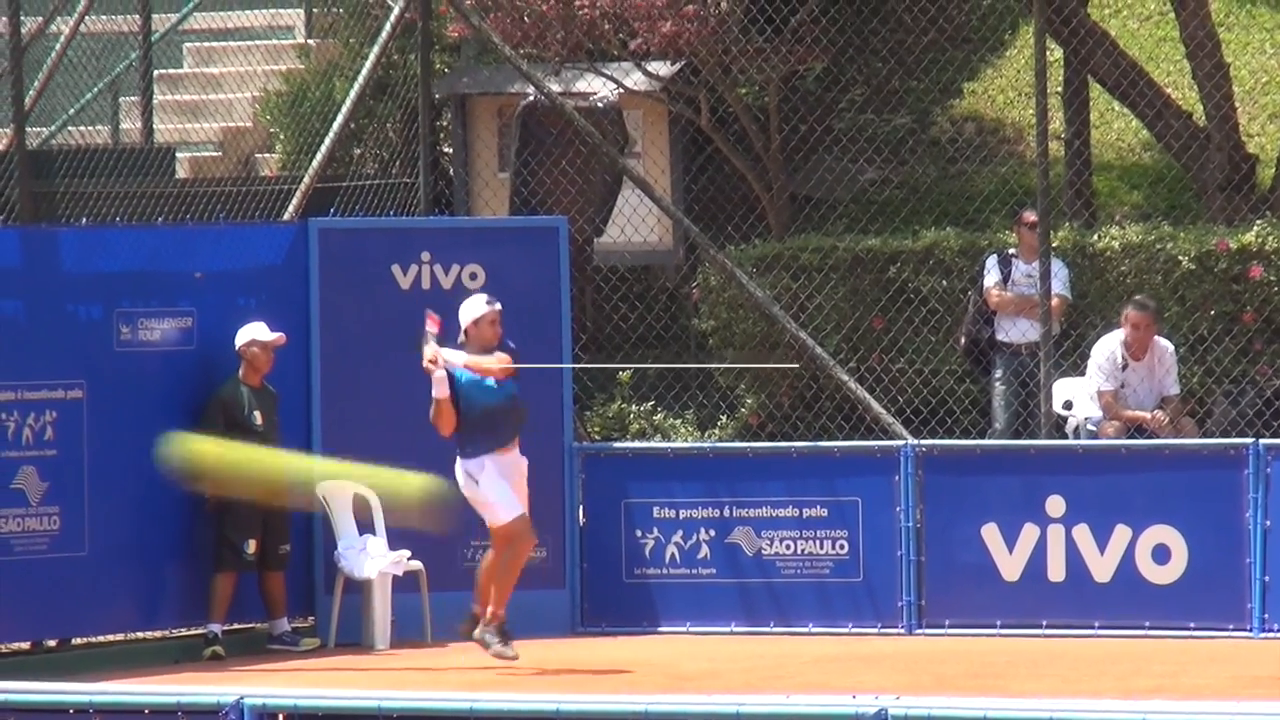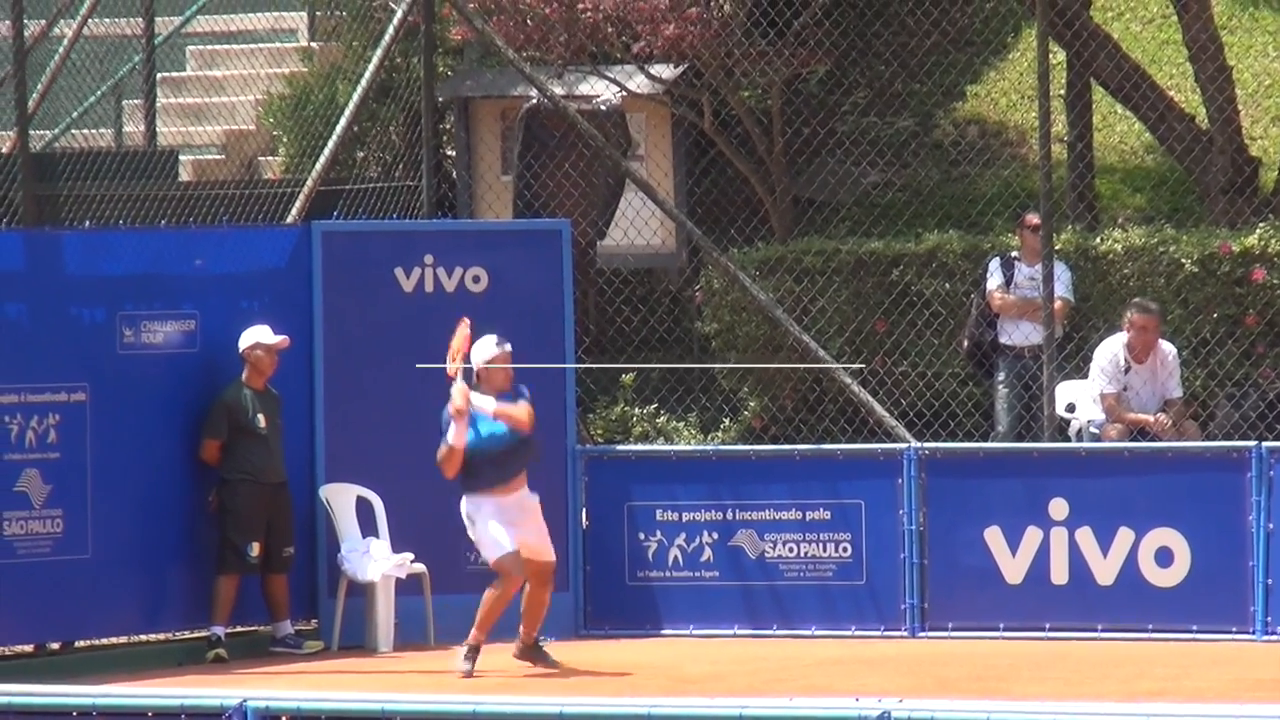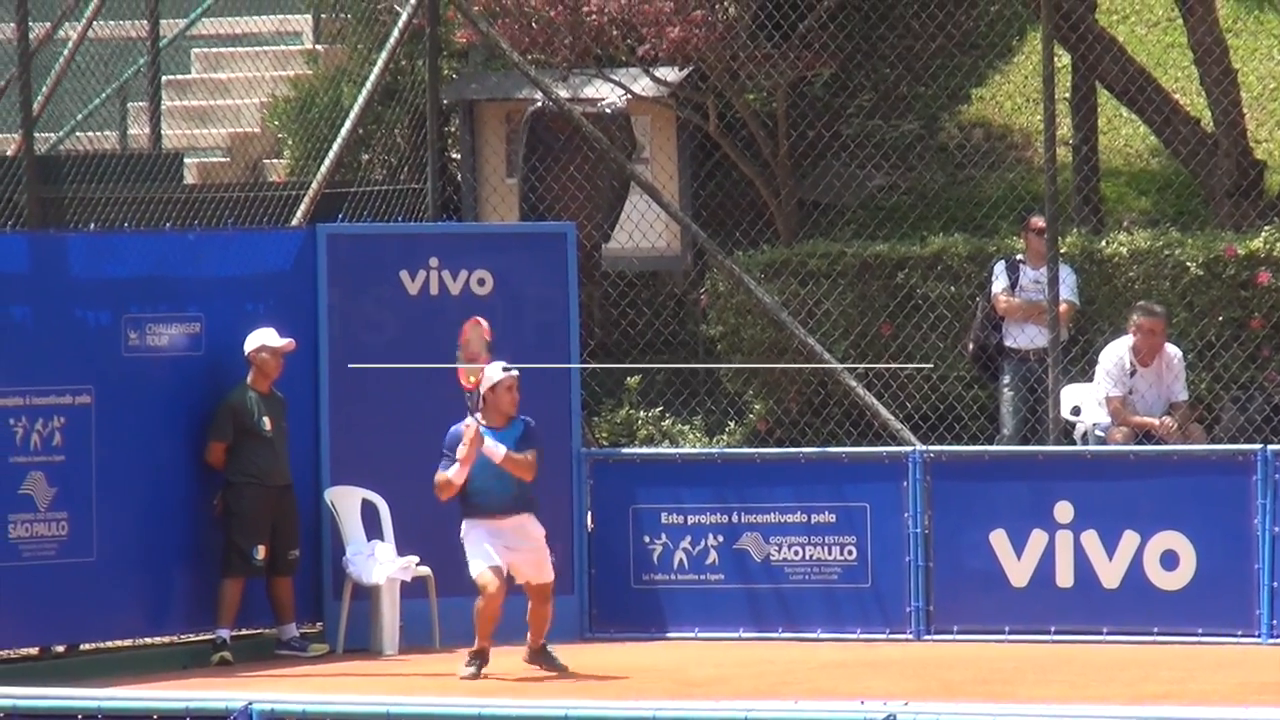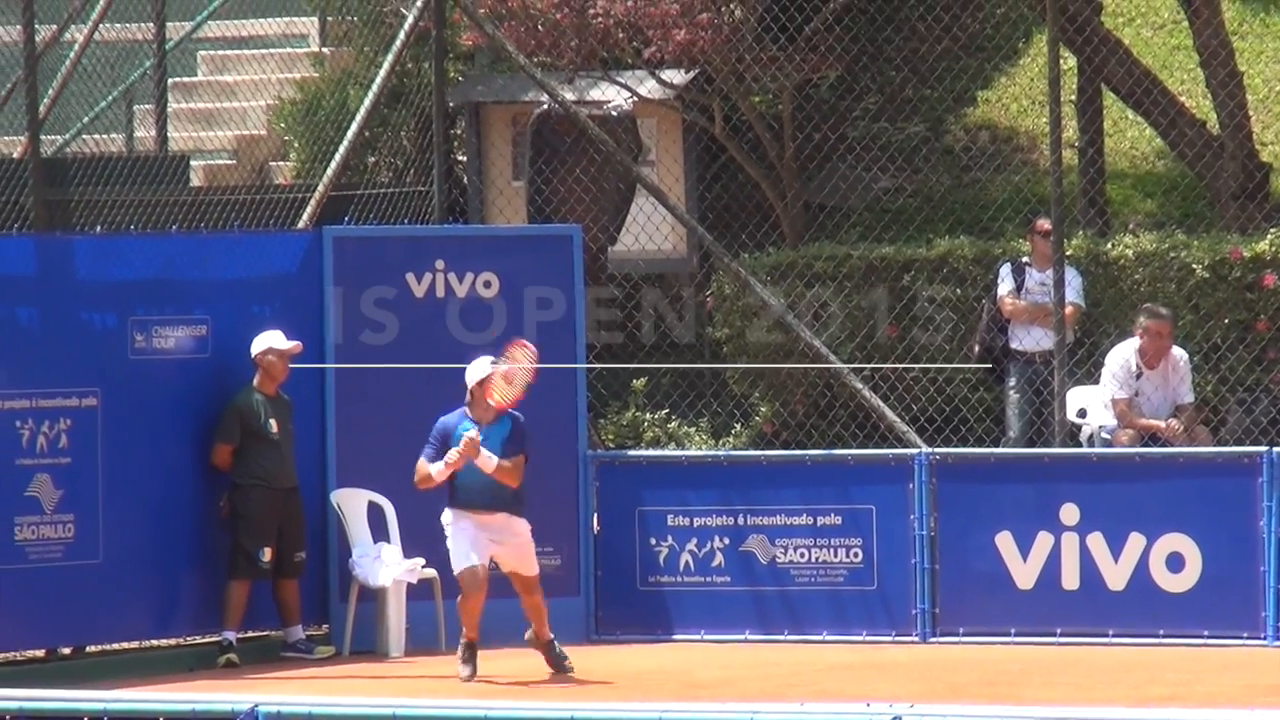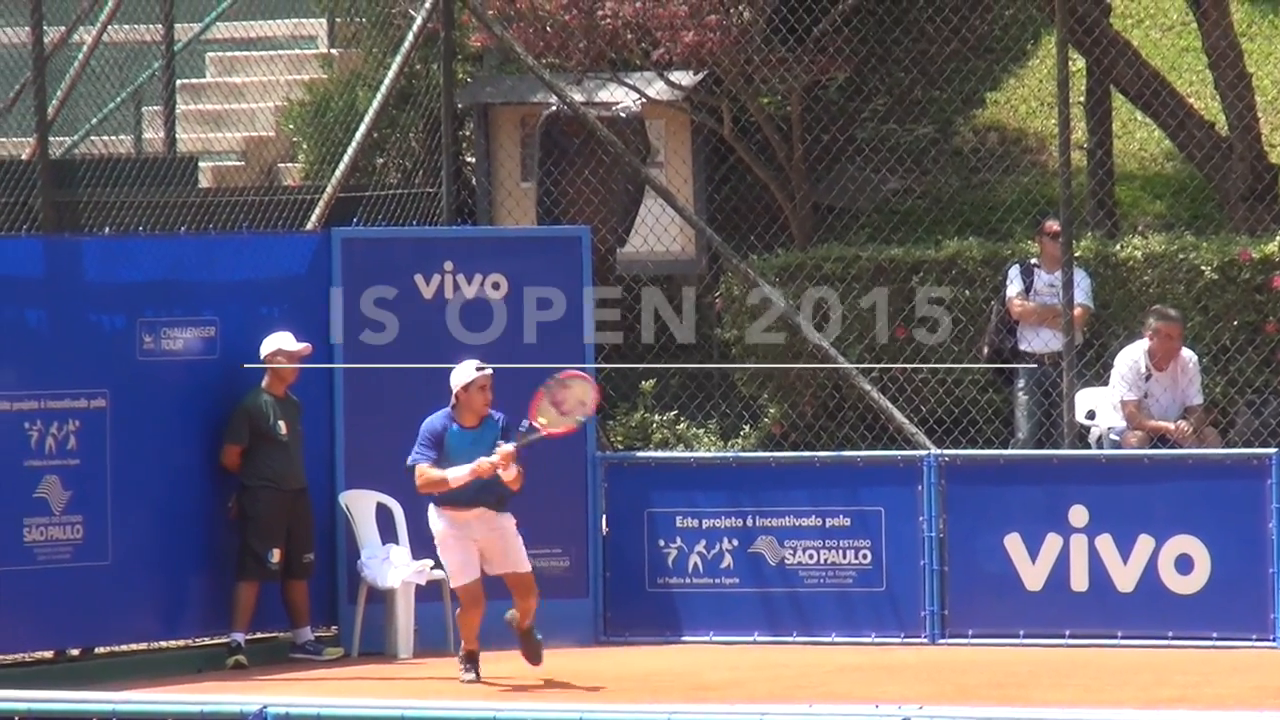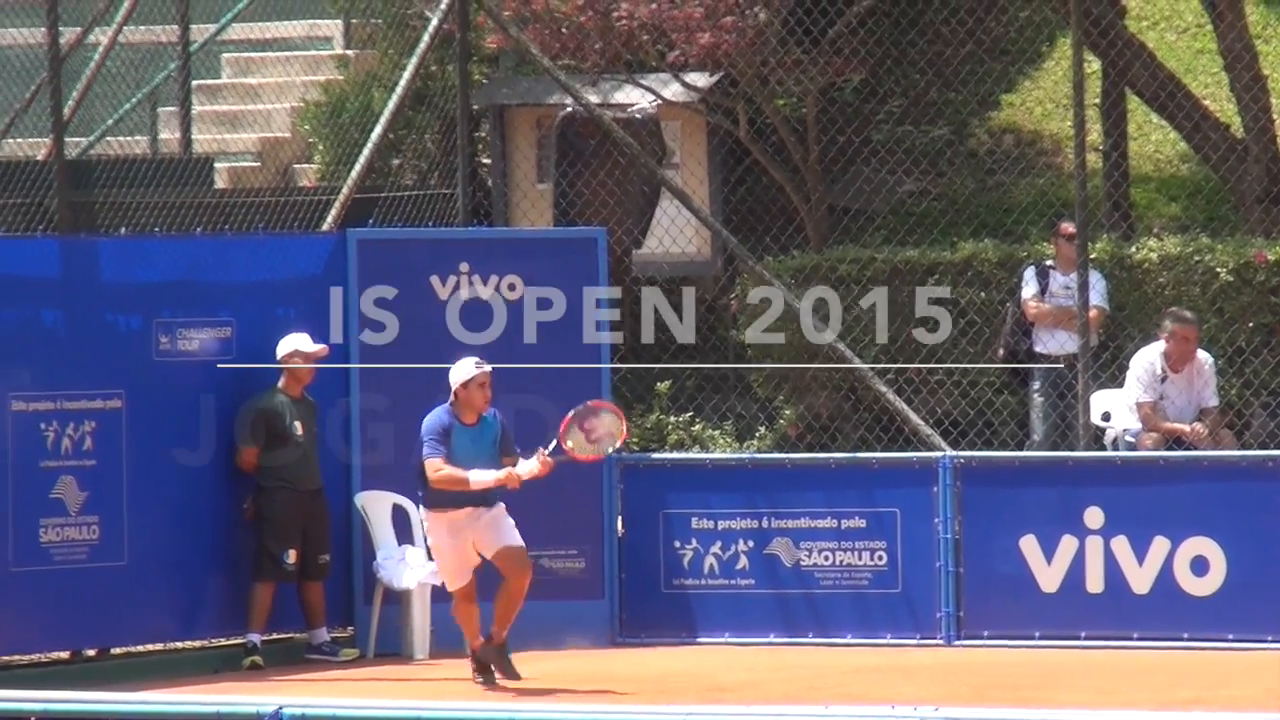
dt=0.1s
person 1, frame 1
left shoulder: (270, 394)
right shoulder: (227, 395)
left knee: (274, 562)
right knee: (229, 561)
left ankle: (280, 631)
right ankle: (214, 634)
person 1, frame 2
left shoulder: (273, 397)
right shoulder: (231, 398)
right elbow: (208, 451)
left wrist: (265, 471)
right wrist: (238, 471)
left hip: (276, 489)
right hip: (243, 493)
left knee: (277, 564)
right knee: (232, 564)
left ankle: (283, 633)
right ankle: (217, 637)
person 1, frame 3
left shoulder: (278, 400)
right shoulder: (236, 401)
right elbow: (214, 454)
left wrist: (273, 474)
right wrist: (242, 472)
left hip: (282, 492)
right hip: (248, 496)
left knee: (283, 567)
right knee: (238, 567)
left ankle: (288, 636)
right ankle: (222, 640)
person 1, frame 4
left shoulder: (285, 403)
right shoulder: (243, 403)
right elbow: (220, 456)
left wrist: (280, 476)
right wrist: (249, 474)
left hip: (288, 494)
right hip: (255, 498)
left knee: (289, 569)
right knee: (244, 569)
left ankle: (294, 638)
right ankle: (228, 641)
person 1, frame 5
left shoulder: (293, 404)
right shoulder: (251, 404)
right elbow: (230, 458)
left wrist: (289, 478)
right wrist: (258, 477)
left hip: (296, 495)
right hip: (263, 500)
left knee: (298, 571)
right knee: (252, 570)
left ankle: (303, 639)
right ankle: (236, 643)
person 1, frame 6
left shoulder: (309, 405)
right shoulder: (267, 405)
right elbow: (246, 458)
left wrist: (307, 479)
right wrist: (275, 478)
left hip: (312, 496)
right hip: (279, 500)
left knee: (314, 572)
right knee: (269, 571)
left ankle: (318, 640)
right ankle: (253, 644)
person 2, frame 1
left shoulder: (501, 349)
right shoulder: (445, 369)
left elbow: (502, 368)
right elbow: (445, 428)
left wrist: (451, 357)
right wrist: (439, 380)
left hip: (509, 458)
right hip: (477, 463)
left knee: (521, 538)
right knee: (516, 538)
left ankle: (482, 616)
right ankle: (493, 623)
person 2, frame 2
left shoulder: (516, 394)
right shoulder: (456, 410)
left elbow: (525, 422)
right elbow: (449, 470)
left wrist: (480, 403)
right wrist: (457, 426)
left hip: (520, 499)
right hip: (483, 503)
left knee: (544, 575)
right knee: (510, 576)
left ankle: (527, 642)
right ankle: (473, 644)
person 2, frame 3
left shoulder: (525, 427)
right shoulder: (459, 433)
left elbow: (528, 470)
right elbow: (442, 491)
left wrist: (489, 446)
right wrist: (463, 462)
left hip: (522, 525)
right hip: (480, 526)
left knee: (543, 595)
right knee: (493, 591)
left ankle: (536, 647)
right ankle: (479, 651)
person 2, frame 4
left shoulder: (514, 423)
right shoulder: (447, 425)
left elbow: (514, 477)
right elbow: (421, 479)
left wrist: (480, 456)
right wrist: (449, 462)
left hip: (507, 518)
right hip: (463, 517)
left knee: (530, 588)
right knee: (473, 586)
left ankle: (543, 638)
right ankle: (469, 642)
person 2, frame 5
left shoulder: (499, 423)
right shoulder: (435, 427)
left elbow: (514, 483)
right elbow: (423, 481)
left wrist: (507, 466)
right wrist: (468, 471)
left hip: (492, 514)
right hip: (450, 518)
left knee: (526, 591)
right knee: (472, 599)
left ankle: (523, 624)
right ankle: (469, 653)
person 2, frame 6
left shoulder: (494, 420)
right shoulder: (438, 423)
left elbow: (512, 467)
right elbow: (437, 475)
left wrist: (530, 467)
right wrist: (491, 476)
left hip: (487, 510)
right hip: (446, 517)
left knee: (520, 570)
right knee: (465, 595)
left ankle: (497, 641)
right ankle: (478, 650)
person 3, frame 1
left shoulder: (1056, 266)
right shoulder: (997, 261)
left elbow: (1055, 310)
right elbow: (994, 299)
left wrist: (1012, 303)
right wrist: (1037, 299)
right hip: (1007, 354)
right knee: (1002, 427)
person 3, frame 2
left shoulder: (1059, 269)
right shoulder: (1000, 264)
left elbow: (1057, 313)
right elbow: (997, 302)
left wrist: (1014, 306)
right wrist: (1040, 302)
right hip: (1010, 357)
right knee: (1004, 430)
person 3, frame 3
left shoulder: (1064, 272)
right shoulder: (1005, 268)
left elbow: (1063, 316)
right elbow: (1002, 305)
left wrist: (1020, 310)
right wrist: (1045, 306)
left hip: (1051, 360)
right hip: (1015, 360)
left knee: (1050, 432)
right knee: (1010, 433)
person 3, frame 4
left shoulder: (1070, 274)
right shoulder: (1011, 270)
left elbow: (1069, 319)
right elbow: (1008, 308)
left wrist: (1026, 312)
right wrist: (1051, 308)
left hip: (1057, 362)
right hip: (1021, 363)
right knee: (1016, 435)
person 3, frame 5
left shoulder: (1078, 275)
right shoulder: (1020, 271)
left elbow: (1077, 320)
right elbow: (1017, 309)
left wrist: (1034, 313)
right wrist: (1059, 309)
right hip: (1030, 364)
right knee: (1024, 436)
person 3, frame 6
left shoulder: (1094, 277)
right shoulder: (1035, 273)
left elbow: (1093, 322)
right elbow: (1032, 311)
left wrist: (1049, 315)
right wrist: (1075, 311)
right hip: (1045, 366)
right knee: (1039, 438)
